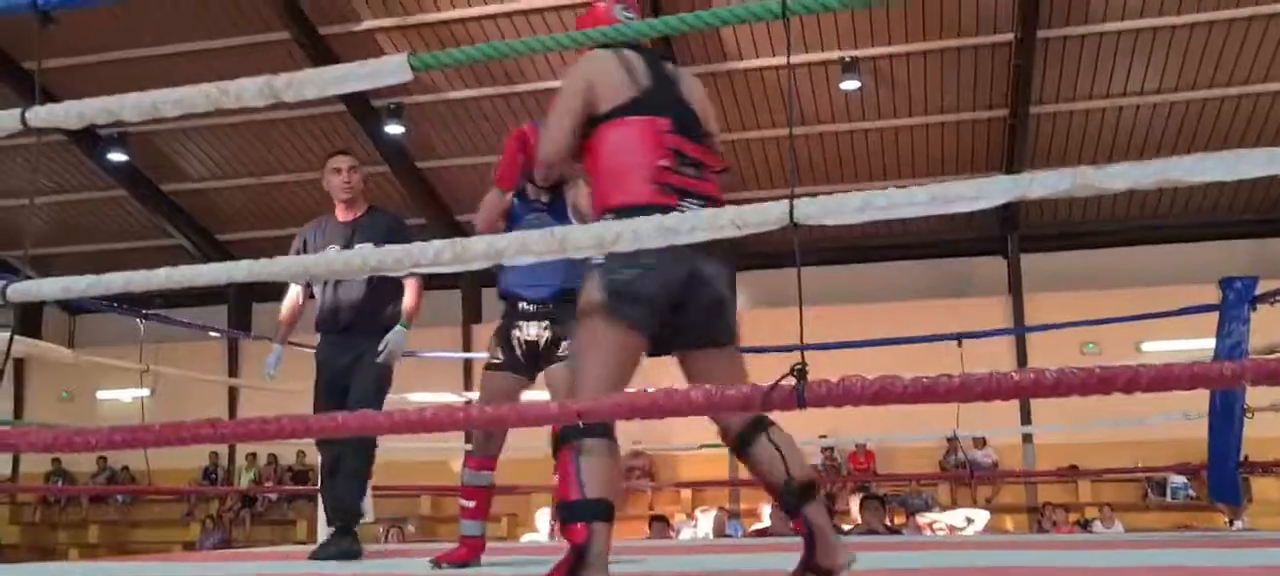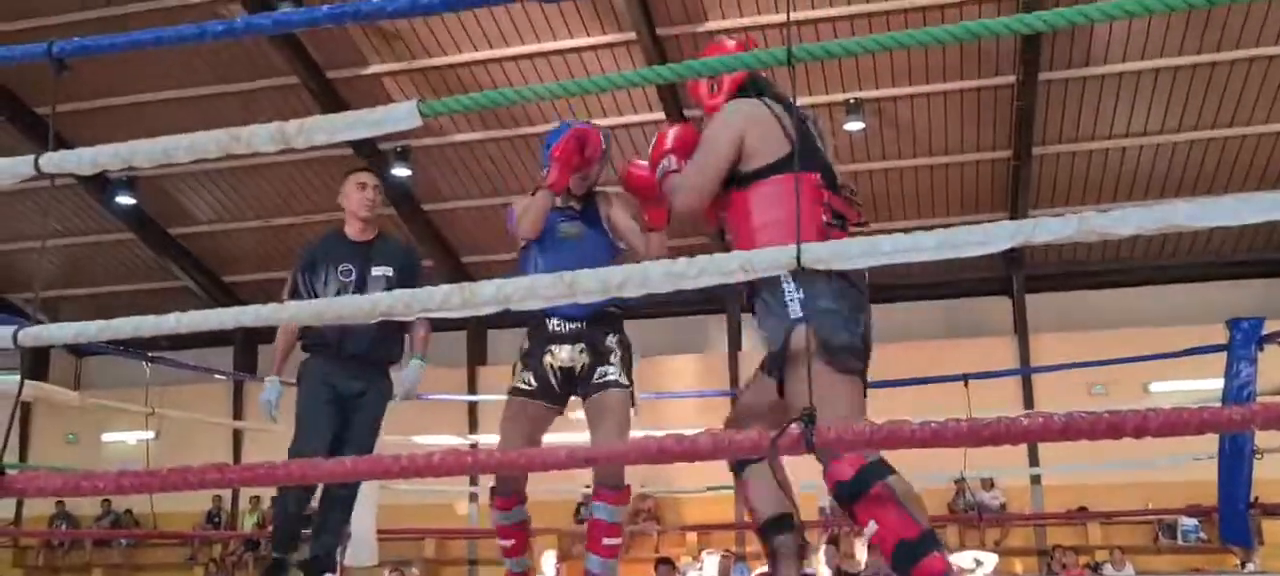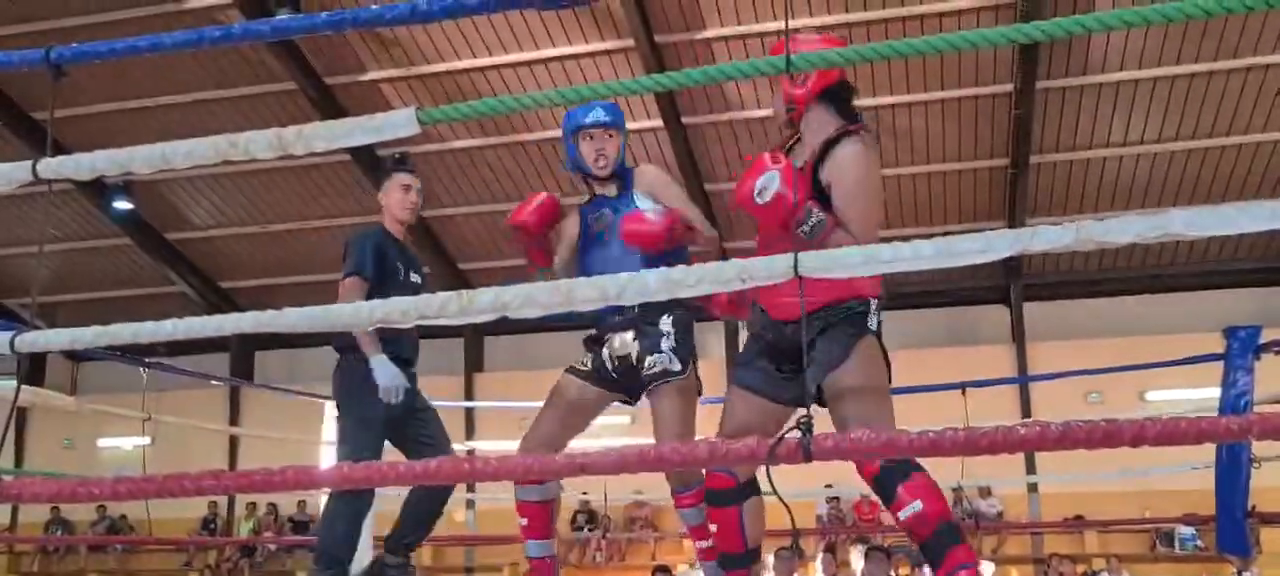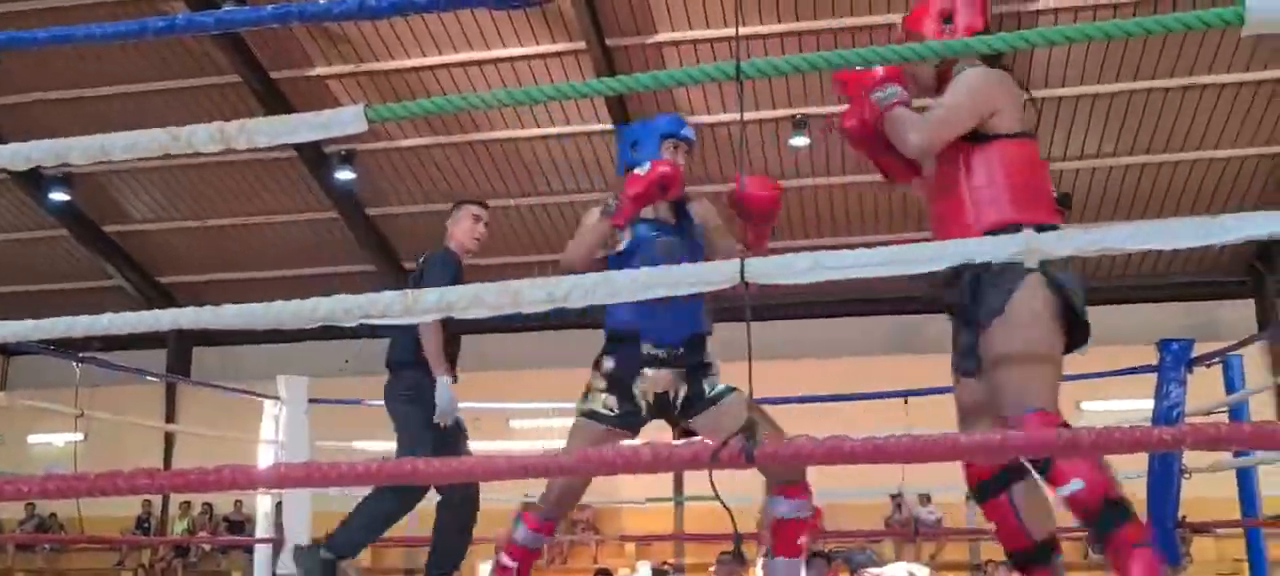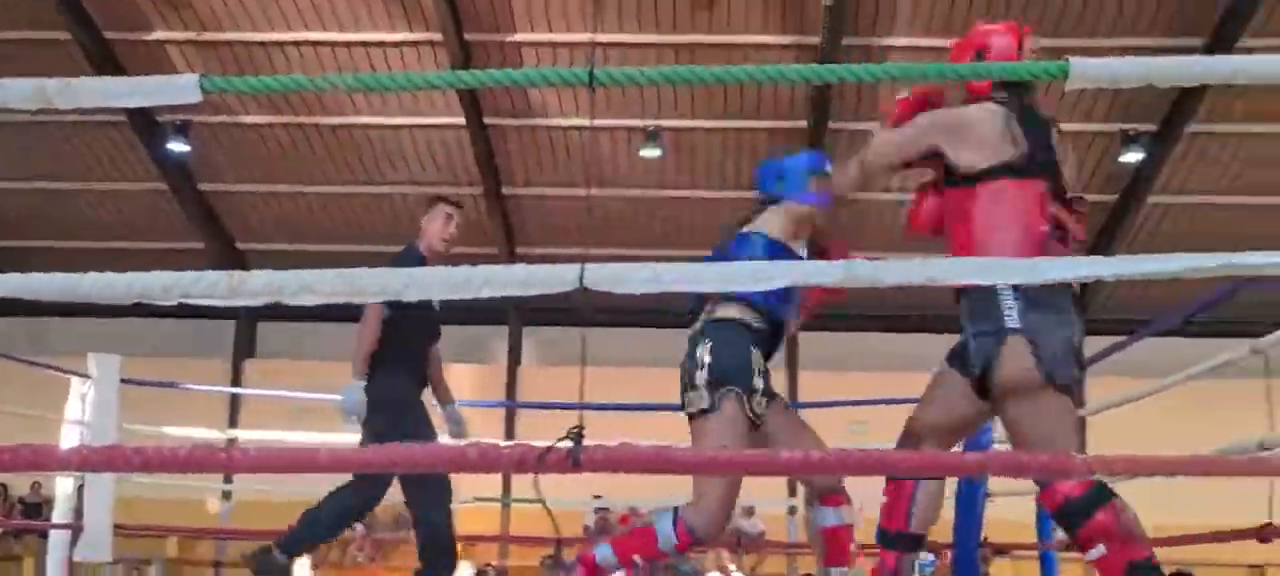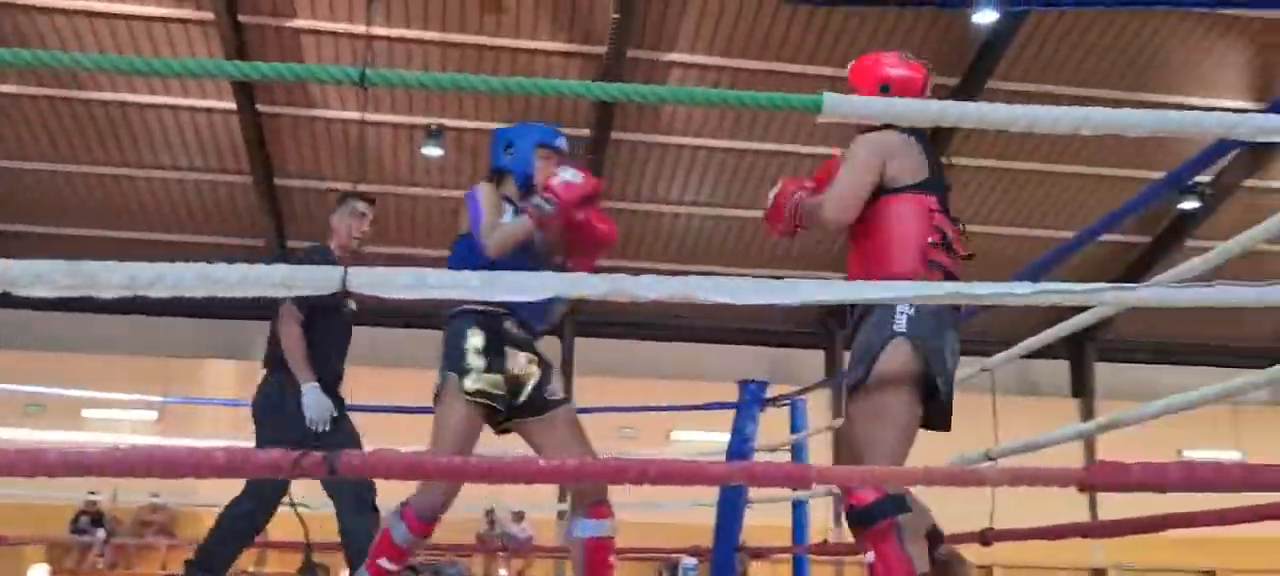
dt=0.5s
person 1, frame 1
left shoulder: (593, 64)
right shoulder: (684, 84)
left elbow: (550, 161)
right elbow: (703, 154)
left wrist: (573, 142)
right hip: (705, 247)
left knee: (585, 411)
right knee: (738, 413)
person 1, frame 2
left shoulder: (738, 113)
right shoulder: (787, 126)
left elbow: (688, 201)
left wrist: (668, 165)
left hip: (803, 291)
right hip: (830, 291)
left knee: (842, 455)
right knee: (743, 434)
person 1, frame 3
left shoulder: (850, 152)
right shoulder: (796, 152)
left elbow: (862, 247)
left wrist: (797, 212)
right wrist: (747, 283)
left hip: (841, 322)
right hip: (780, 327)
left knee: (873, 453)
right knee: (728, 472)
person 1, frame 4
left shoulder: (981, 80)
right shoulder: (959, 109)
left elbow: (920, 140)
right elbow: (927, 172)
left wrist: (884, 92)
right wrist: (873, 136)
left hip: (1016, 267)
right hip: (982, 281)
left knee: (1028, 426)
right knee: (985, 459)
person 1, frame 5
left shoulder: (966, 122)
right shoulder: (1033, 133)
left elbow: (869, 166)
right wrist: (943, 211)
left hip: (1013, 312)
right hip: (1019, 313)
left knee: (1060, 480)
right knee: (919, 443)
person 1, frame 6
left shoulder: (878, 144)
right shoulder: (921, 167)
left elbow: (834, 217)
left wrist: (797, 200)
right wrist: (830, 190)
left hip: (903, 319)
right hip: (926, 323)
left knee: (868, 482)
right knee: (859, 470)
person 2, frame 1
left shoulder: (573, 195)
right shoulder: (507, 198)
right elbow: (486, 222)
right wrist: (508, 174)
left hip: (562, 318)
right hip: (516, 320)
right knee: (486, 432)
right ankle: (470, 539)
person 2, frame 2
left shoulder: (607, 205)
right shoulder: (531, 205)
left elbow: (653, 259)
right elbow: (525, 230)
left wrist: (655, 206)
right wrist: (559, 178)
left hip: (601, 340)
right hip: (546, 340)
left knee: (610, 466)
right knee: (507, 471)
person 2, frame 3
left shoulder: (648, 179)
right shoulder: (578, 213)
left elbow: (704, 231)
left wrist: (672, 229)
right wrist: (533, 240)
left hip: (659, 326)
right hip: (609, 336)
left knee: (679, 462)
right knee: (533, 452)
person 2, frame 4
left shoulder: (698, 214)
right shoulder: (612, 214)
right elbow: (574, 261)
left wrist: (759, 229)
right wrist: (623, 208)
left hip: (690, 369)
right hip: (626, 370)
left knee: (787, 466)
right knee: (557, 497)
person 2, frame 5
right shoulder: (784, 214)
left wrist: (815, 292)
left hip: (741, 362)
right hip: (727, 351)
left knee: (827, 483)
right knee: (708, 517)
person 2, frame 6
left shoulder: (539, 227)
right shoulder: (484, 195)
right elbow: (492, 245)
left wrist: (578, 264)
right wrist: (546, 206)
left hip: (524, 358)
right hip: (481, 340)
left knee: (592, 487)
right knee: (439, 489)
person 3, frame 1
left shoulder: (389, 226)
right shoulder: (311, 234)
left elbow: (412, 283)
right elbow: (296, 293)
left wrist: (402, 328)
right wrist: (279, 344)
left hip: (373, 344)
right hip: (330, 346)
right knee: (332, 441)
left ankle: (345, 526)
right ankle: (342, 531)
person 3, frame 2
left shoulder: (401, 256)
right shoulder: (318, 252)
left elbow: (417, 316)
right elbow: (292, 317)
left wrist: (416, 362)
right wrist: (274, 376)
left hip: (372, 378)
right hip: (322, 369)
right knee: (305, 458)
person 3, frame 3
left shoulder: (410, 260)
right shoulder: (368, 241)
right elbow: (350, 300)
right wrist: (379, 359)
left hip: (400, 380)
right hip: (366, 373)
person 3, frame 4
left shoulder: (448, 270)
right shoulder: (443, 261)
right elbow: (427, 317)
right wrist: (444, 381)
left hip: (429, 391)
right hip: (417, 386)
left knee: (462, 489)
right knee: (407, 483)
person 3, frame 5
right shoulder: (406, 265)
left elbow: (429, 353)
right elbow: (372, 317)
left wrist: (449, 407)
right wrist: (358, 382)
left hip: (400, 393)
right hip: (387, 388)
left knee: (367, 487)
right knee: (431, 482)
person 3, frame 6
right shoulder: (313, 264)
right elbow: (289, 321)
right wrist: (311, 388)
left hip: (325, 398)
right hip: (289, 394)
left knee: (356, 491)
right knee: (265, 492)
